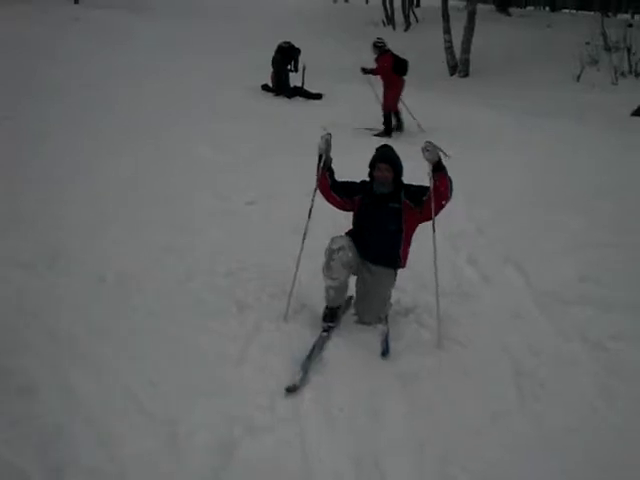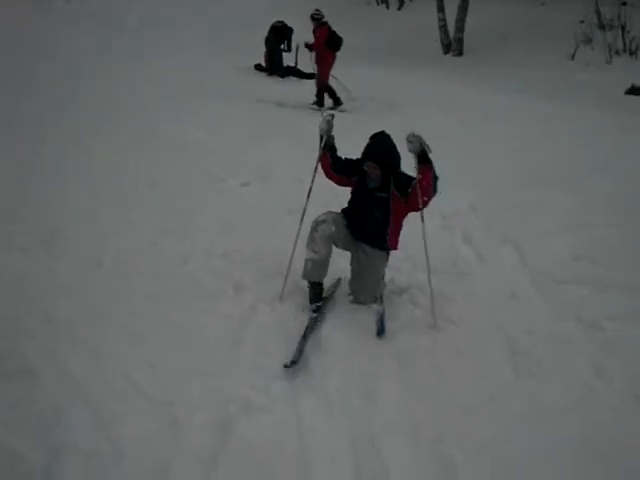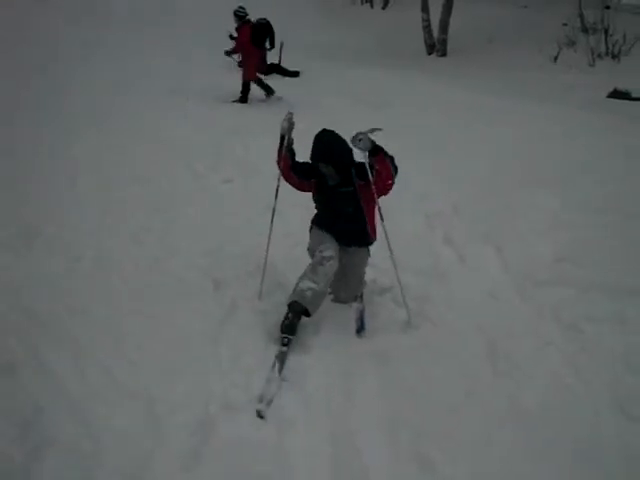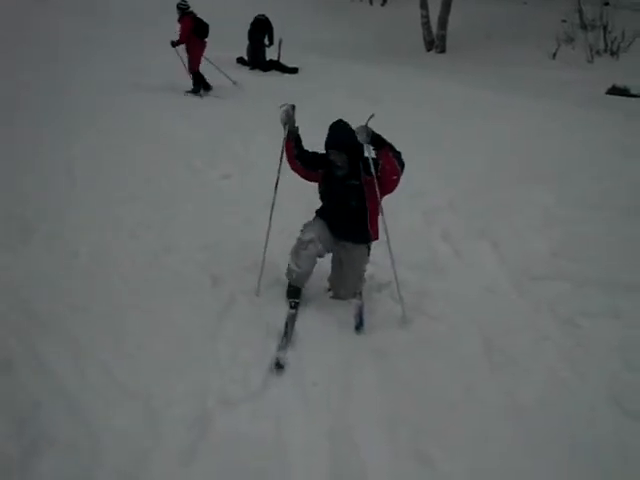
dt=0.7s
person 1, frame 1
left shoulder: (409, 197)
right shoulder: (361, 191)
left elbow: (440, 196)
right elbow: (332, 191)
left wrist: (436, 165)
right wrist: (325, 162)
left hip: (382, 267)
right hip: (356, 252)
left knee: (369, 319)
right knee: (338, 248)
right ankle: (333, 304)
person 1, frame 2
left shoulder: (400, 184)
right shoulder: (360, 171)
left elbow: (425, 192)
right elbow: (335, 169)
left wrist: (421, 156)
right wrist: (327, 141)
left hip: (375, 246)
right hip: (348, 228)
left knee: (363, 298)
right knee: (324, 225)
left ankle: (370, 286)
right ankle: (315, 282)
person 1, frame 3
left shoulder: (361, 175)
right shoulder: (316, 174)
left elbow: (388, 178)
right elbow: (290, 171)
left wrist: (373, 150)
right wrist: (286, 140)
left hip: (355, 242)
right hip: (324, 233)
left knee: (345, 297)
right knee: (327, 259)
left ankle: (350, 288)
right ankle: (297, 308)
person 1, frame 4
left shoulder: (370, 171)
right shoulder: (325, 167)
left elbow: (394, 170)
right elbow: (299, 159)
left wrist: (376, 143)
right wrist: (291, 131)
left hip: (356, 240)
right hip: (328, 226)
left knee: (343, 293)
right knee: (308, 241)
left ankle: (348, 284)
right ankle: (295, 283)
